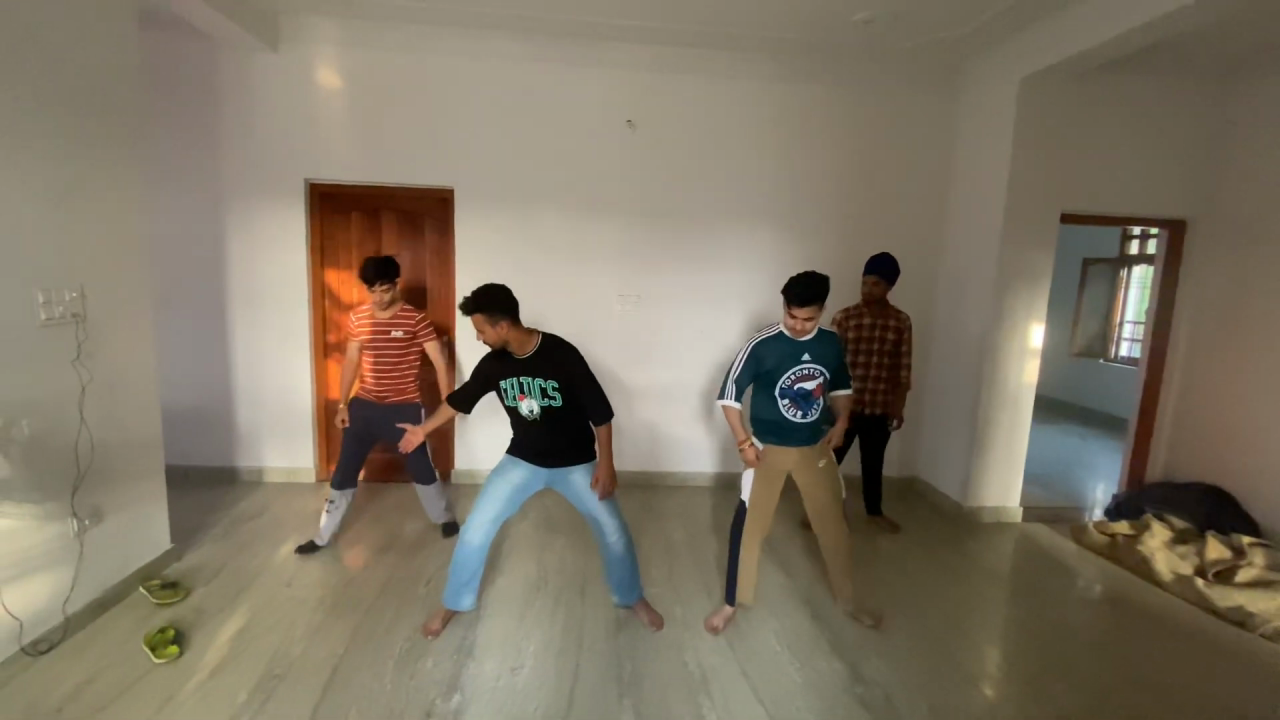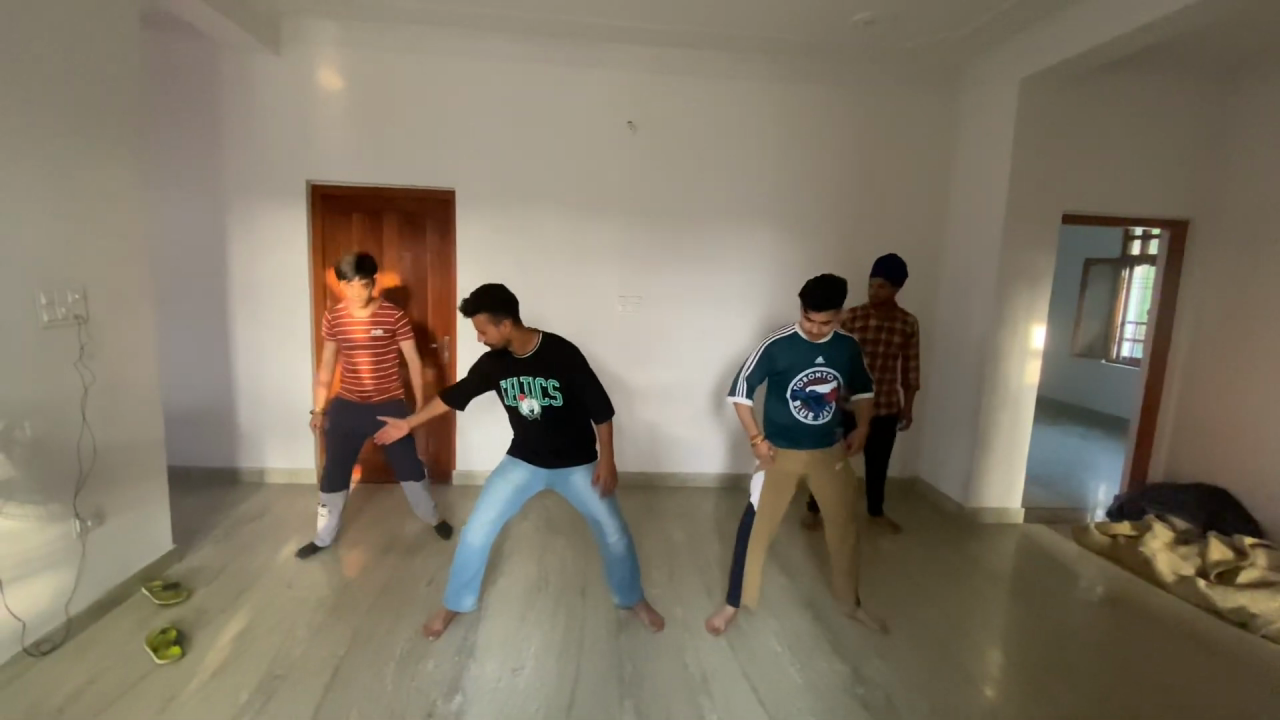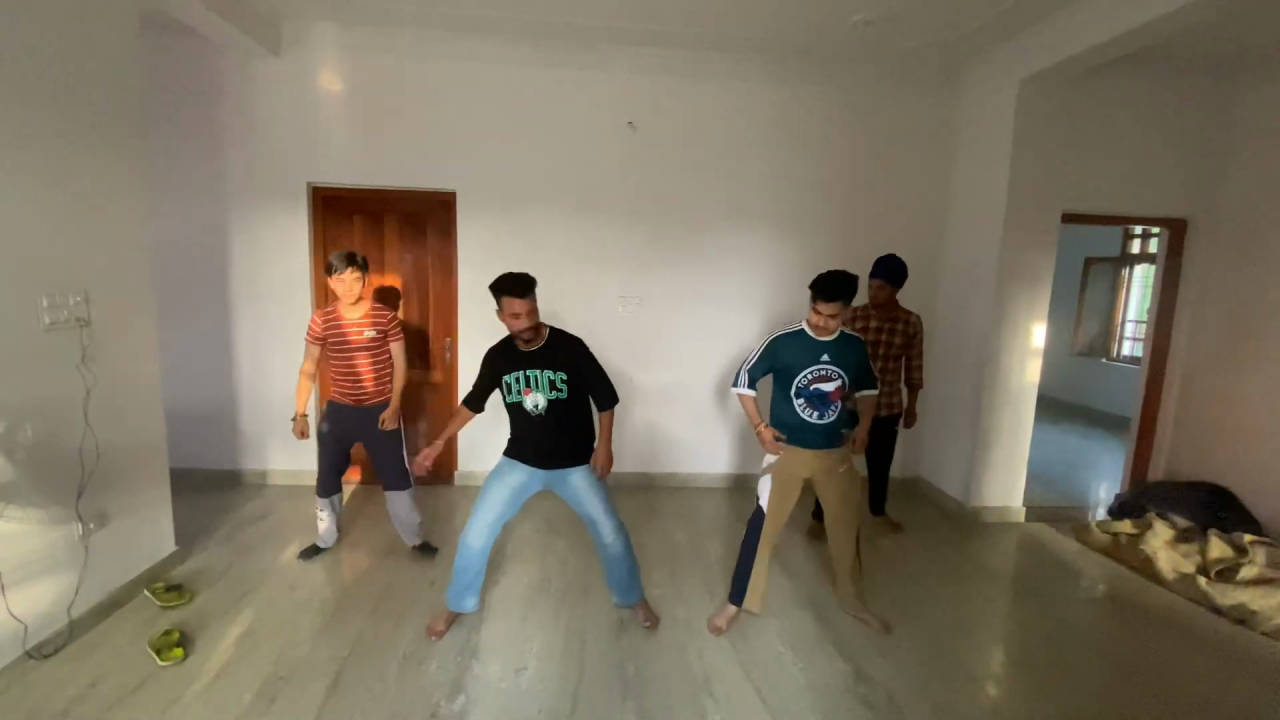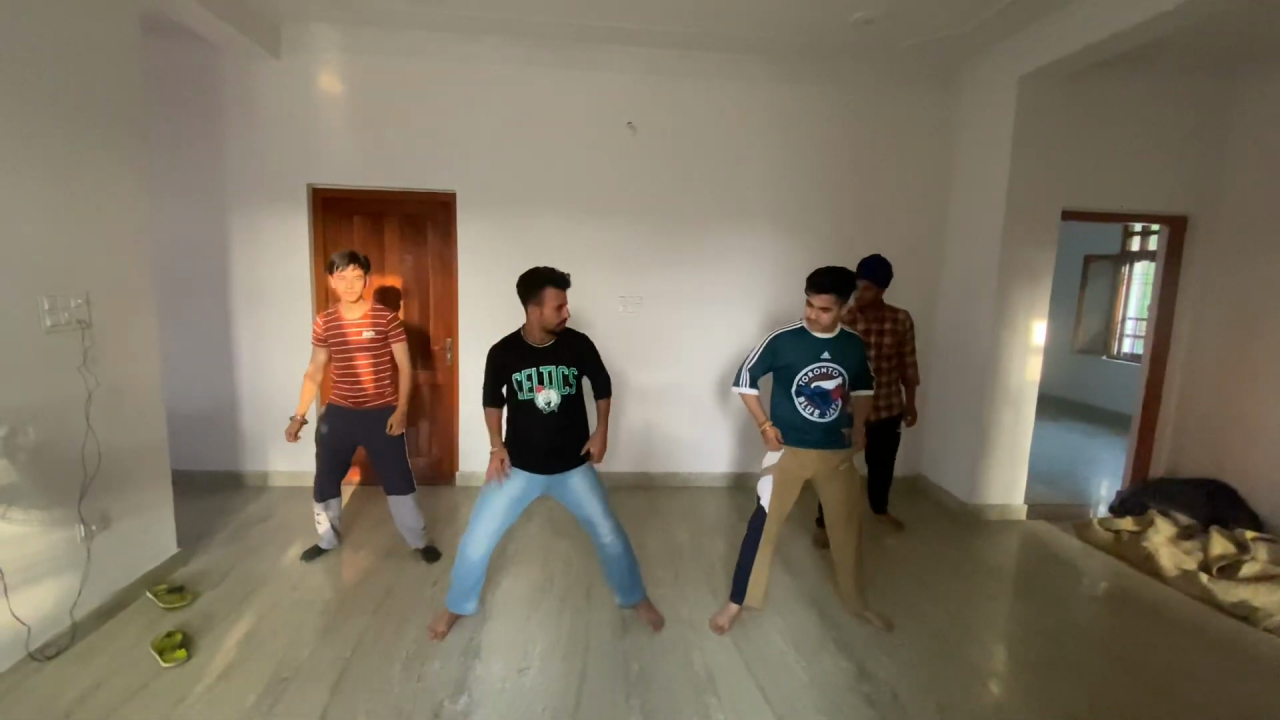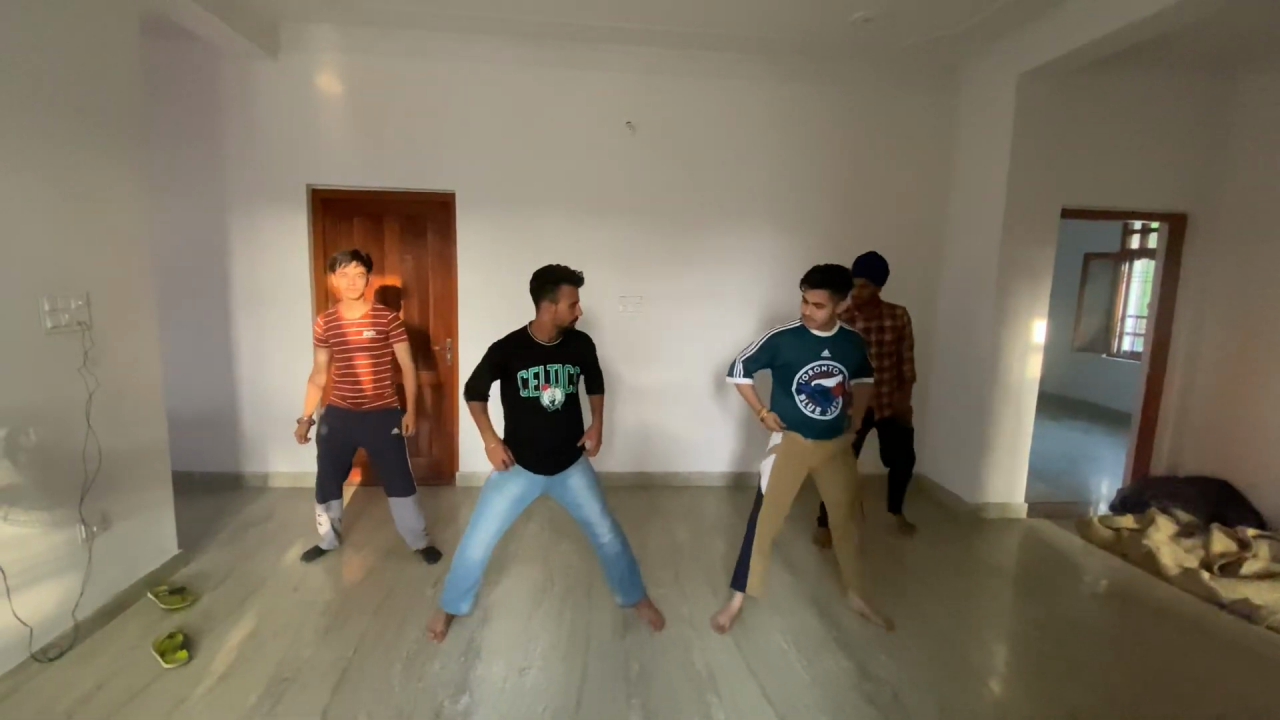
dt=0.2s
person 1, frame 1
left shoulder: (831, 343)
right shoulder: (761, 345)
left elbow: (841, 386)
right elbow: (730, 394)
left wrist: (840, 424)
right wrist: (744, 442)
left hip: (815, 448)
right hip: (769, 447)
left knee: (833, 523)
right knee: (749, 522)
left ankle: (848, 598)
right ankle: (730, 603)
person 1, frame 2
left shoulder: (848, 347)
right shoulder: (777, 345)
left elbow: (862, 390)
right elbow: (740, 389)
left wrist: (862, 428)
right wrist: (756, 438)
left hip: (829, 451)
right hip: (781, 450)
left knee: (844, 525)
right knee: (756, 524)
left ankle: (850, 602)
right ankle: (732, 604)
person 1, frame 3
left shoulder: (855, 347)
right shoulder: (782, 341)
left elbow: (867, 387)
right elbow: (743, 381)
left wrist: (863, 425)
right wrist: (761, 427)
left hip: (836, 452)
right hip: (787, 449)
left knee: (846, 526)
right knee: (764, 525)
left ankle: (853, 601)
right ankle: (734, 603)
person 1, frame 4
left shoulder: (854, 345)
right shoulder: (782, 340)
left elbow: (863, 387)
right elbow: (744, 379)
left wrist: (859, 425)
right wrist: (765, 425)
left hip: (836, 451)
right hip: (788, 450)
left knee: (847, 525)
right knee: (764, 525)
left ankle: (855, 601)
right ankle: (736, 602)
person 1, frame 5
left shoulder: (853, 342)
right shoulder: (782, 337)
left elbow: (864, 377)
right elbow: (738, 370)
left wrist: (858, 410)
right wrist: (763, 413)
left hip: (836, 444)
right hip: (790, 441)
left knee: (847, 519)
right knee: (764, 517)
left ankle: (856, 595)
right ankle: (737, 598)
person 2, frame 1
left shoulder: (562, 355)
right shoulder: (494, 364)
left elbow: (600, 410)
right elbow: (461, 399)
left wrist: (605, 464)
right wrist: (422, 430)
left hip: (575, 462)
right hip: (523, 460)
left knee: (613, 530)
right knee: (476, 529)
left ankle: (632, 599)
right ankle: (453, 604)
person 2, frame 2
left shoulder: (563, 353)
right shoulder: (491, 363)
left elbow: (601, 408)
right elbow: (454, 396)
left wrist: (606, 460)
right wrist: (408, 423)
left hip: (576, 463)
right hip: (523, 460)
left knee: (613, 532)
right knee: (477, 530)
left ankle: (633, 599)
right ankle: (453, 605)
person 2, frame 3
left shoulder: (570, 348)
right shoulder: (497, 357)
left elbow: (605, 395)
right elbow: (473, 402)
left wrist: (605, 445)
right wrist: (440, 442)
left hip: (575, 462)
right hip: (520, 461)
left knee: (609, 532)
right knee: (477, 531)
left ankle: (633, 599)
right ankle: (457, 605)
person 2, frame 4
left shoulder: (579, 345)
right shoulder: (503, 352)
left elbow: (603, 386)
right elbow: (492, 399)
left wrist: (601, 431)
right wrist: (496, 445)
left hip: (573, 464)
right hip: (519, 465)
left knee: (608, 534)
right knee: (477, 539)
left ankle: (635, 598)
right ankle: (456, 607)
person 2, frame 5
left shoulder: (581, 344)
right shoulder: (506, 350)
left elbow: (595, 383)
right elbow: (473, 392)
left wrist: (596, 425)
right wrist: (490, 439)
left hip: (571, 463)
right hip: (519, 465)
left knee: (606, 533)
right knee: (478, 540)
left ankle: (636, 598)
right ankle: (450, 607)
person 3, frame 1
left shoulder: (415, 319)
right shoulder: (358, 318)
left elbow: (439, 362)
right elbow: (352, 363)
right wrist: (342, 404)
left hip: (404, 407)
right hip: (364, 406)
left knee: (421, 469)
right knee: (344, 472)
left ankle: (445, 518)
right ankle: (323, 536)
person 3, frame 2
left shoulder: (394, 316)
right shoulder: (333, 318)
left elbow: (413, 361)
right elbow: (326, 364)
left wrist: (421, 404)
right wrist: (319, 408)
left hip: (389, 406)
right hip: (345, 407)
left knee: (409, 467)
right knee: (333, 474)
left ankle: (433, 518)
right ankle: (324, 537)
person 3, frame 3
left shoulder: (385, 317)
right shoulder: (321, 320)
left elbow: (400, 363)
right elbow: (308, 368)
left wrist: (394, 406)
right wrist: (300, 413)
left hip: (379, 410)
right hip: (339, 411)
left knee: (396, 477)
right knee: (327, 478)
left ankle: (414, 538)
right ankle: (326, 538)
person 3, frame 4
left shoulder: (387, 318)
right shoulder: (323, 322)
left elbow: (404, 366)
right elbow: (315, 372)
left wrist: (401, 410)
right wrist: (299, 416)
left hip: (381, 413)
right hip: (338, 414)
left knee: (399, 480)
right knee: (325, 481)
left ankle: (419, 541)
right ankle: (328, 539)
person 3, frame 5
left shoulder: (388, 318)
right shoulder: (325, 322)
left elbow: (407, 365)
right elbow: (319, 373)
left wrist: (411, 410)
right wrist: (306, 417)
left hip: (383, 414)
right hip: (338, 415)
left knee: (399, 481)
right knee: (327, 481)
left ankle: (420, 541)
right ankle: (328, 540)
person 4, frame 1
left shoulder: (901, 321)
right shoulder: (844, 317)
left elbow: (903, 368)
left wrist: (899, 405)
left hip: (880, 406)
left knee: (874, 461)
left ankle: (874, 512)
person 4, frame 2
left shoulder: (908, 323)
right shoulder: (850, 318)
left elbow: (910, 368)
left wrist: (908, 407)
left hip: (886, 407)
left knee: (878, 463)
left ankle: (876, 512)
right ankle: (814, 509)
person 4, frame 3
left shoulder: (911, 323)
right shoulder: (853, 317)
left elbow: (914, 367)
left wrist: (911, 405)
left hip: (888, 407)
left knee: (881, 463)
left ankle: (878, 511)
right ankle: (819, 517)
person 4, frame 4
left shoulder: (901, 320)
right shoulder: (841, 321)
left elbow: (908, 364)
left wrist: (910, 403)
left hip: (888, 406)
left knee: (882, 465)
left ankle: (879, 509)
right ankle: (823, 523)
person 4, frame 5
left shoulder: (900, 316)
right shoulder: (840, 321)
left elbow: (907, 360)
left wrist: (905, 398)
left hip: (892, 405)
left knee: (903, 460)
left ankle: (896, 511)
right ankle: (825, 524)
